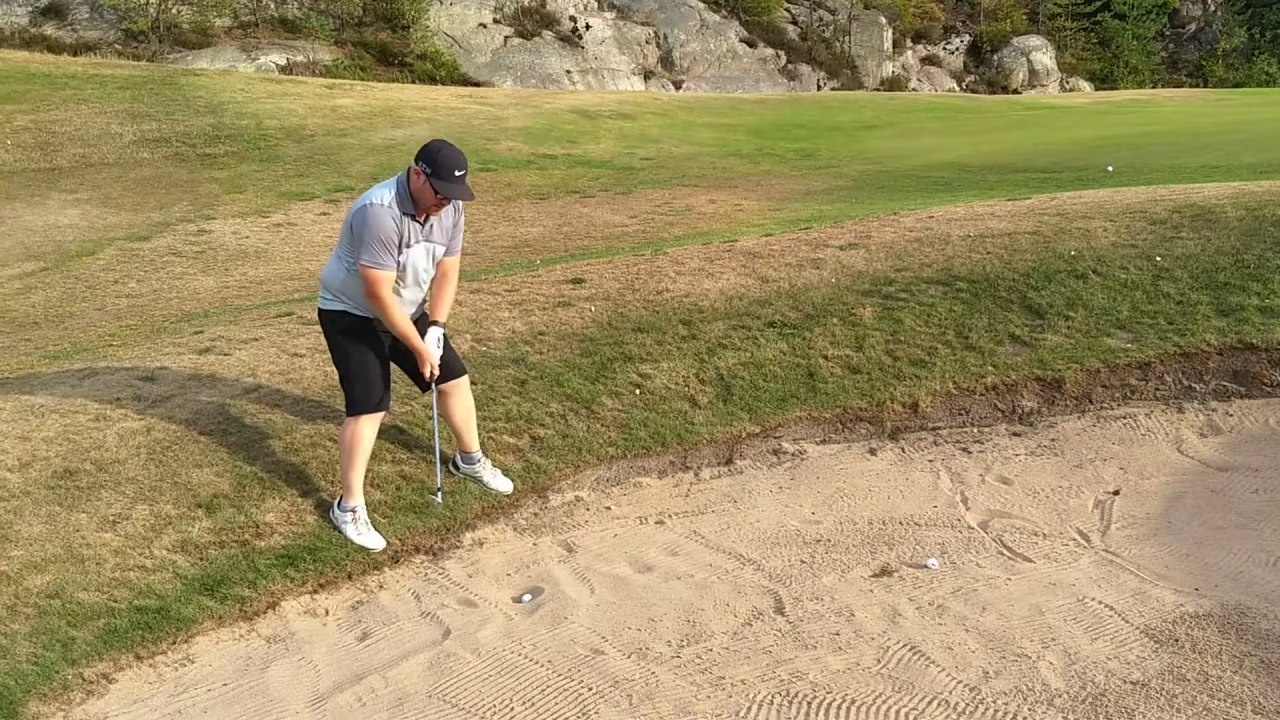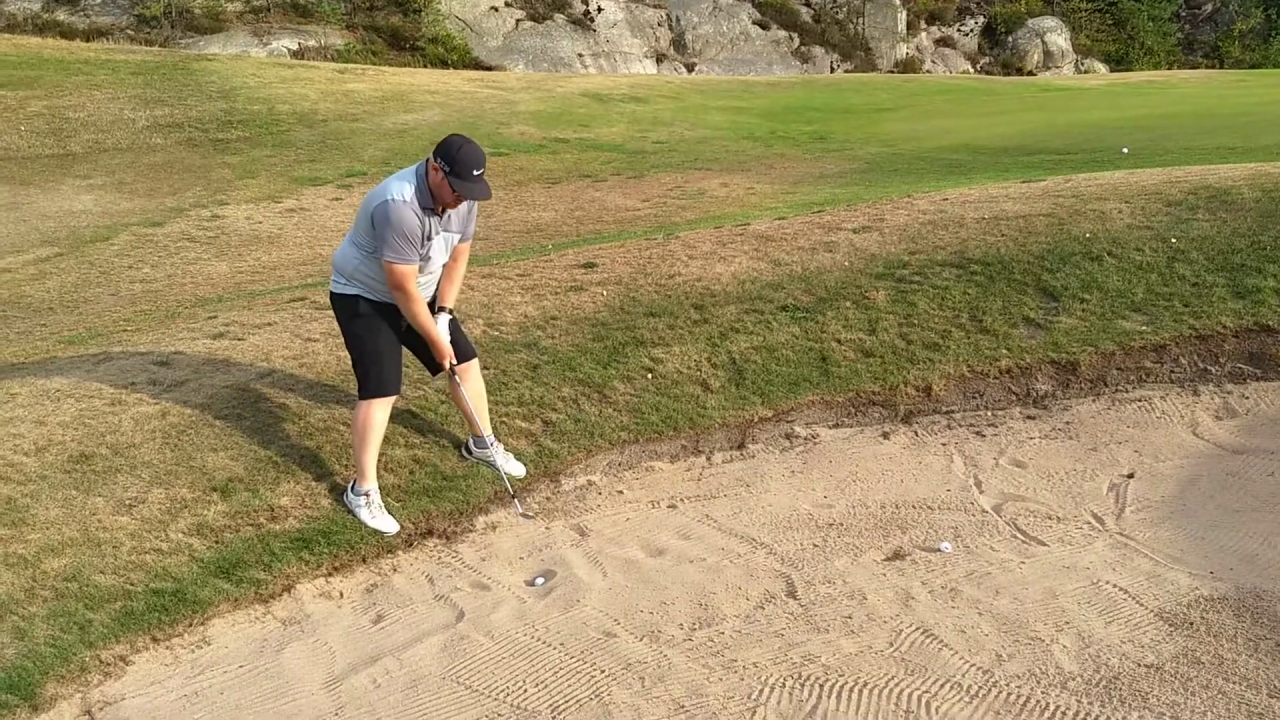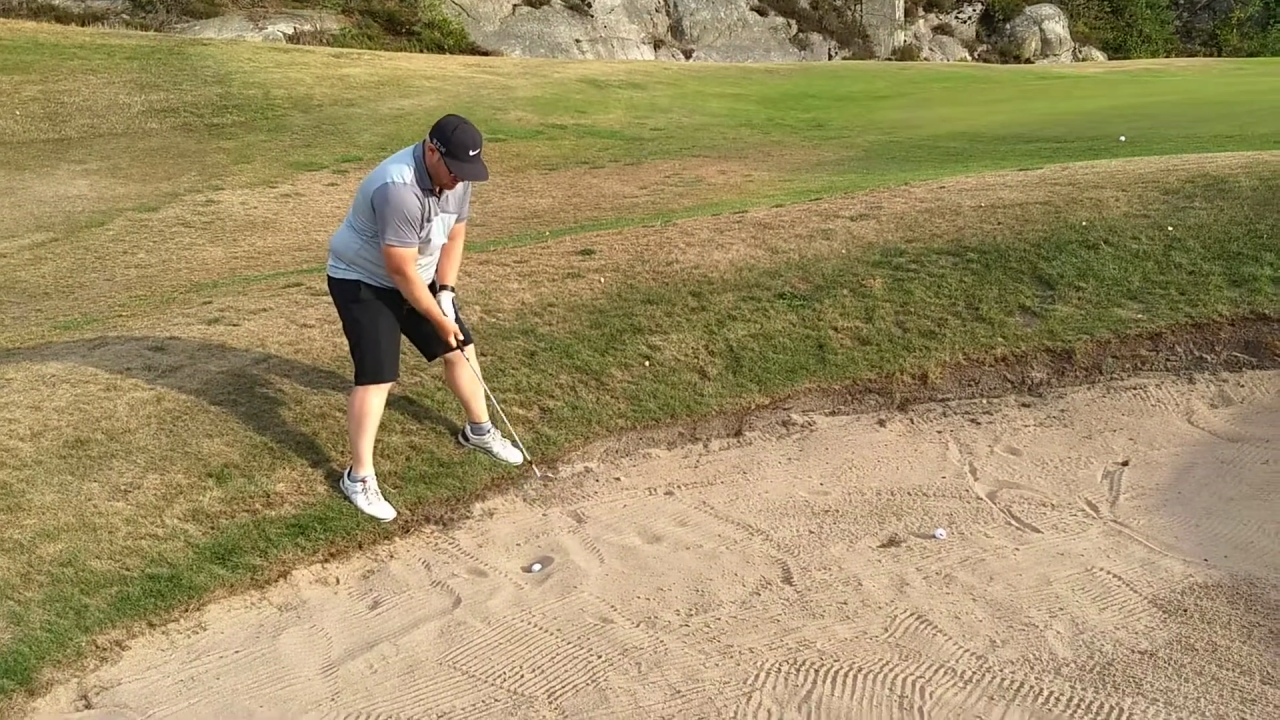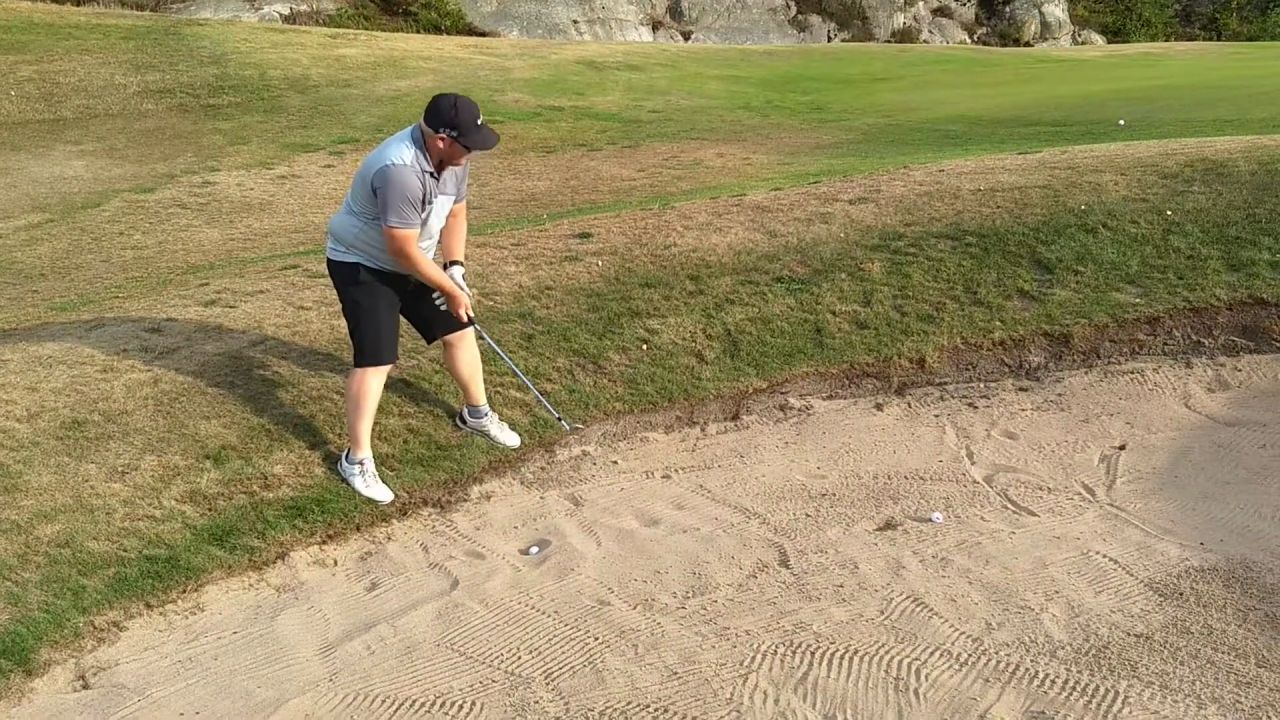
dt=0.4s
person 1, frame 1
left shoulder: (450, 208)
right shoulder: (379, 212)
left elbow: (447, 272)
right elbow: (377, 294)
left wrist: (435, 331)
right wrist: (417, 348)
left hip: (409, 311)
right hip: (353, 314)
left knee: (455, 379)
right knee: (368, 407)
left ankle: (470, 459)
right ankle: (349, 507)
person 1, frame 2
left shoulder: (462, 197)
right shoulder: (400, 206)
left elbow: (458, 257)
right elbow: (402, 288)
left wrist: (444, 314)
right wrist: (434, 340)
left hip: (421, 295)
right hip: (364, 297)
left knee: (465, 363)
right knee: (380, 391)
left ankle: (482, 443)
right ankle: (363, 490)
person 1, frame 3
left shoulder: (455, 177)
right shoulder: (399, 188)
left elbow: (454, 235)
right elbow: (400, 269)
left wrist: (446, 293)
right wrist: (438, 318)
left hip: (417, 279)
right hip: (364, 282)
left knee: (461, 349)
right knee: (377, 377)
left ankle: (479, 430)
right ankle: (359, 477)
person 1, frame 4
left shoulder: (452, 158)
right shoulder: (400, 170)
left elbow: (455, 213)
right elbow: (403, 250)
left wrist: (455, 269)
right wrist: (449, 289)
left hip: (412, 262)
right hip: (363, 265)
left knee: (459, 331)
right knee: (375, 359)
left ankle: (477, 412)
right ankle: (357, 459)
